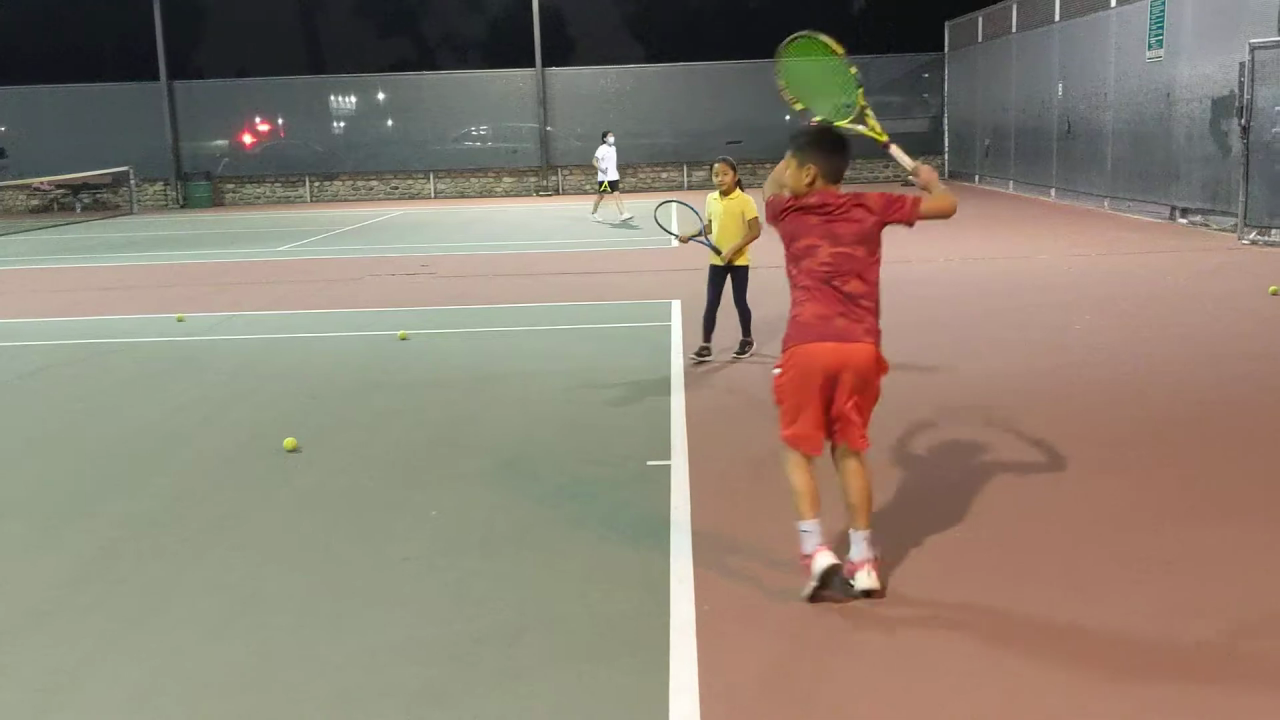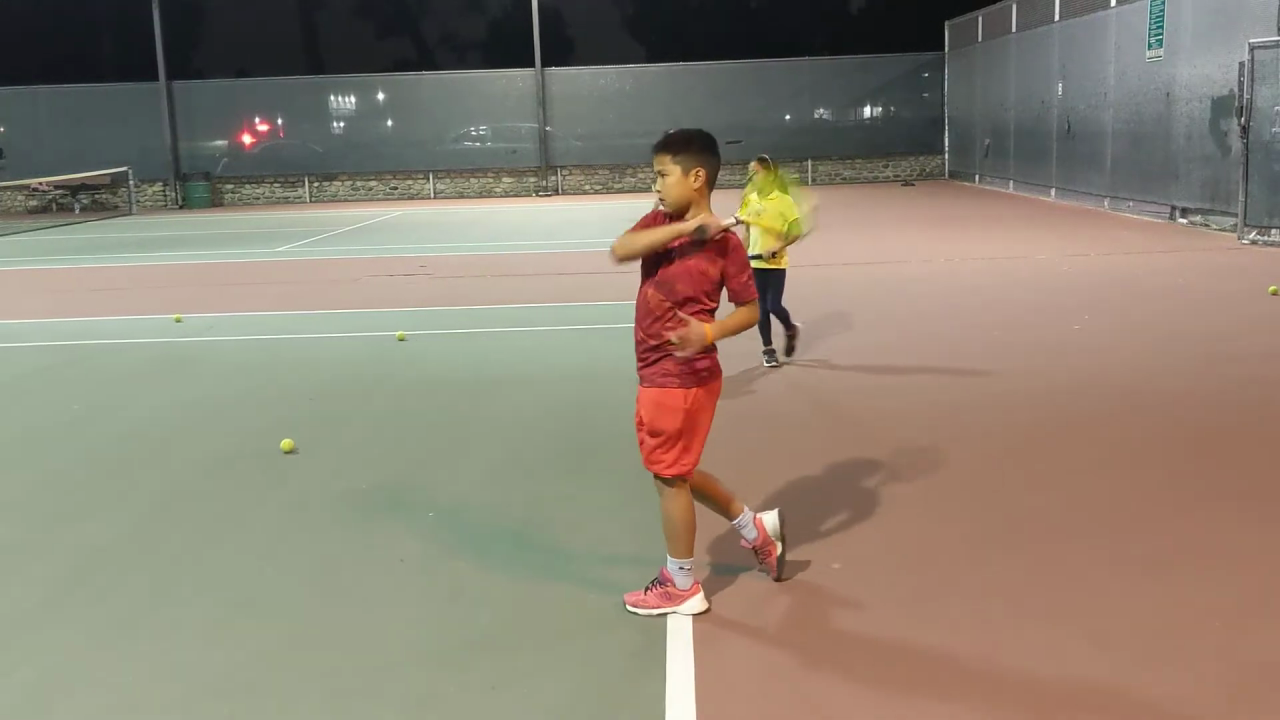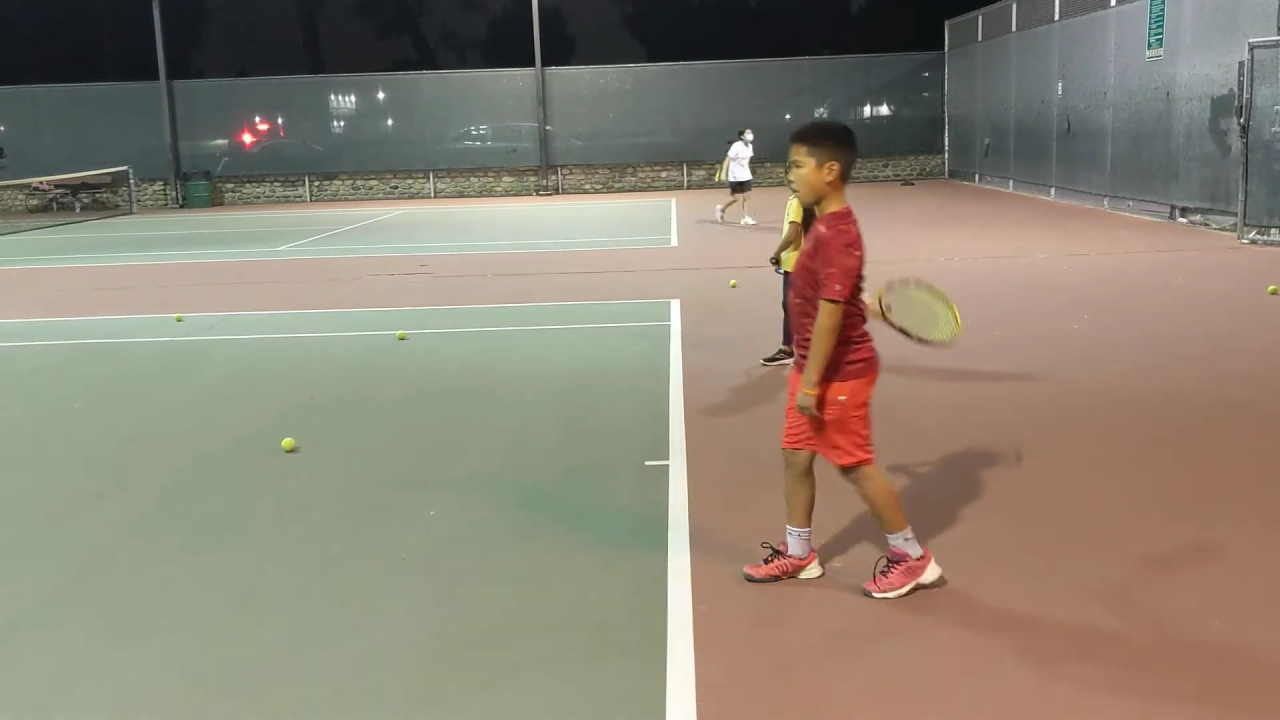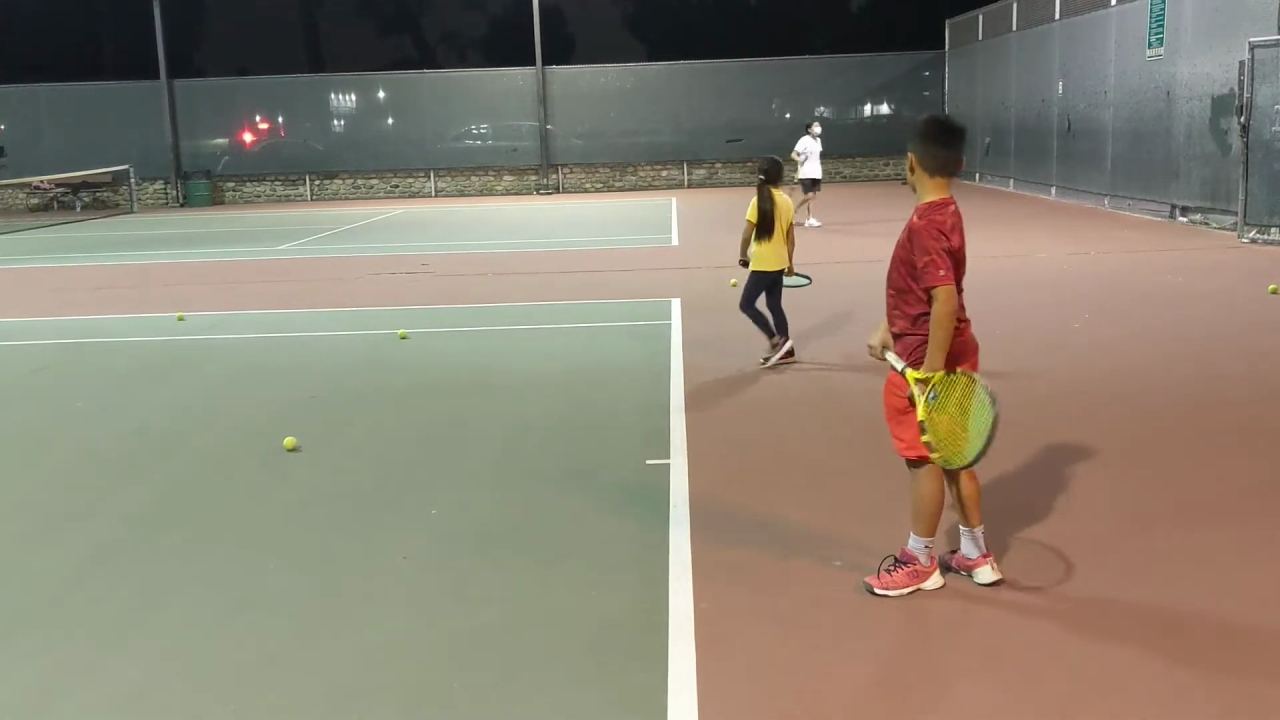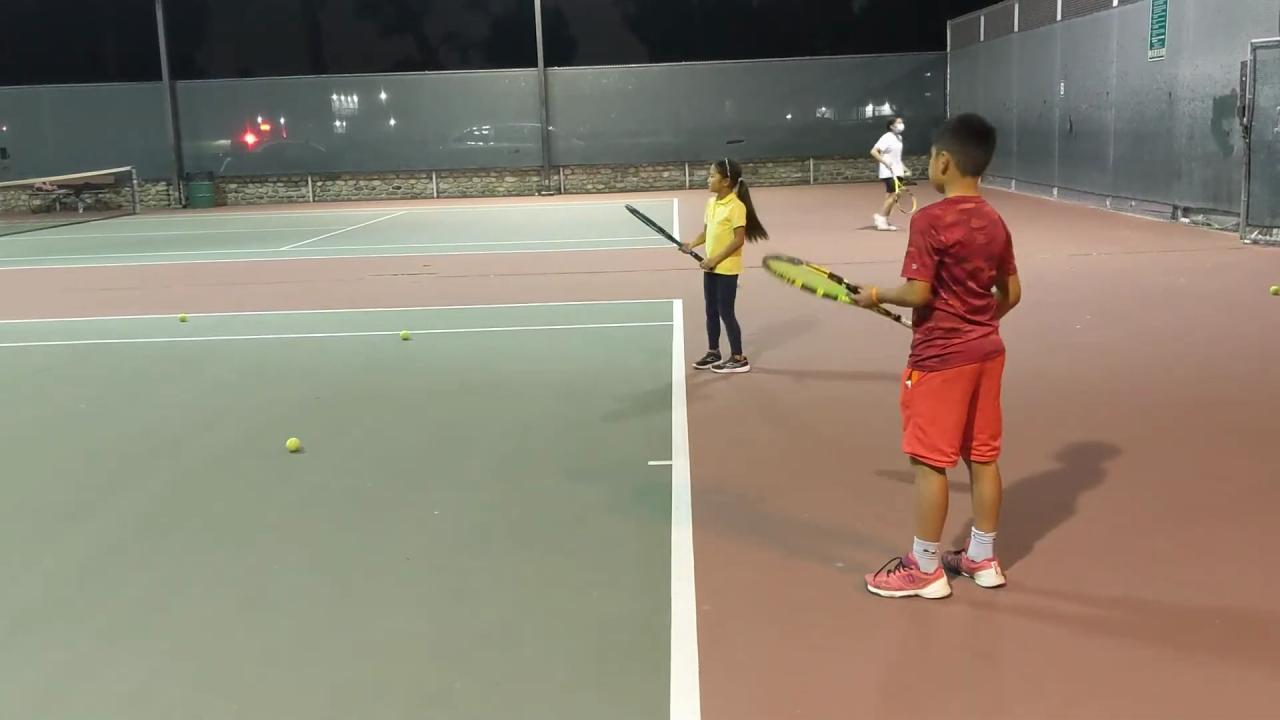
dt=1s
person 1, frame 1
left shoulder: (787, 211)
right shoulder: (872, 206)
left elbow: (769, 191)
right elbow: (945, 207)
left wrist: (783, 171)
right wrist: (931, 182)
left hip: (808, 347)
right hip: (861, 347)
left knee: (797, 451)
right knee: (850, 453)
left ankle: (817, 549)
right ankle: (862, 563)
person 1, frame 2
left shoulder: (725, 243)
right shoulder: (656, 225)
left elbow: (747, 309)
right elbow: (620, 252)
left wrist: (711, 330)
right wrist: (683, 229)
left hip: (686, 379)
right hip: (656, 376)
left knee: (668, 477)
right knee: (680, 473)
left ankle: (681, 586)
right ankle: (755, 528)
person 1, frame 3
left shoulder: (835, 235)
right shoulder: (825, 225)
left elbow: (831, 314)
left wrist: (811, 383)
left hip: (839, 373)
right hip: (814, 369)
left knee: (856, 465)
right knee: (796, 457)
left ankle: (913, 557)
right ankle: (797, 552)
person 1, frame 4
left shoulder: (925, 226)
right shoulder: (946, 214)
left elbow: (944, 301)
left wrist: (930, 369)
right wrist: (886, 329)
left hip: (932, 359)
right hip: (955, 353)
left knee: (924, 458)
left ankle: (920, 562)
right ankle: (976, 555)
person 1, frame 5
left shoulder: (930, 220)
right shoulder: (995, 222)
left elbow: (918, 293)
right elbow: (1011, 293)
left wrist: (876, 296)
left hip: (940, 358)
right hip: (987, 352)
left knee: (930, 461)
right knee: (983, 456)
left ankle: (925, 568)
right ankle: (982, 558)
person 2, frame 1
left shoulder: (745, 200)
right shoulder: (711, 199)
left elbow: (754, 231)
left wrist: (733, 249)
right wrist: (691, 235)
left hip: (739, 260)
right hip: (717, 260)
left knee: (740, 302)
right knee: (712, 303)
left ankle: (747, 340)
right ankle: (705, 346)
person 2, frame 2
left shoulder: (784, 201)
right shoulder: (748, 200)
left elbow: (796, 231)
left wrist: (778, 248)
left hip: (776, 263)
right hip: (755, 262)
left knee: (773, 306)
right knee: (761, 306)
left ankle: (791, 331)
right ankle: (768, 349)
person 2, frame 3
left shoulder: (797, 201)
right shoulder: (801, 200)
left elbow: (792, 234)
left wrist: (776, 254)
left hip: (797, 265)
right hip: (793, 265)
right knee: (788, 306)
right ankle: (786, 349)
person 2, frame 4
left shoulder: (759, 201)
right shoulder: (787, 201)
left elbow: (747, 234)
right elbow: (790, 236)
left wrist: (743, 255)
right wrist: (789, 262)
left hip: (763, 263)
right hip: (778, 263)
left knee: (746, 304)
right knee: (774, 305)
left ankle: (777, 340)
right ankle: (785, 349)
person 2, frame 5
left shoulder: (736, 206)
right shoulder: (711, 203)
left elbow: (738, 240)
left wrist: (715, 260)
right wrist: (691, 245)
left hip: (728, 269)
right hip: (710, 269)
left knee: (726, 313)
right knee: (711, 311)
left ankle: (738, 358)
right ankle: (714, 353)
